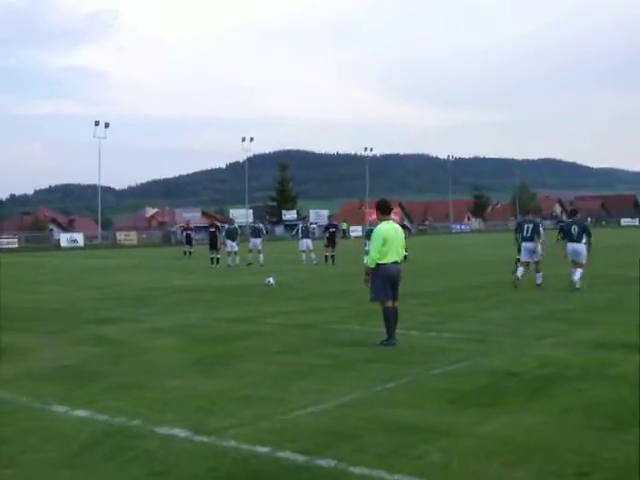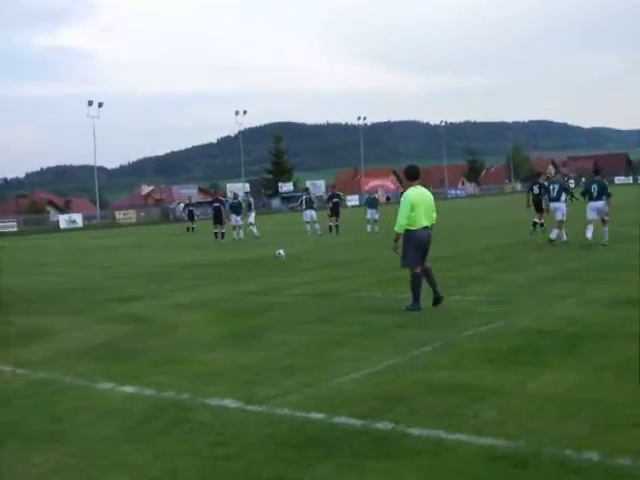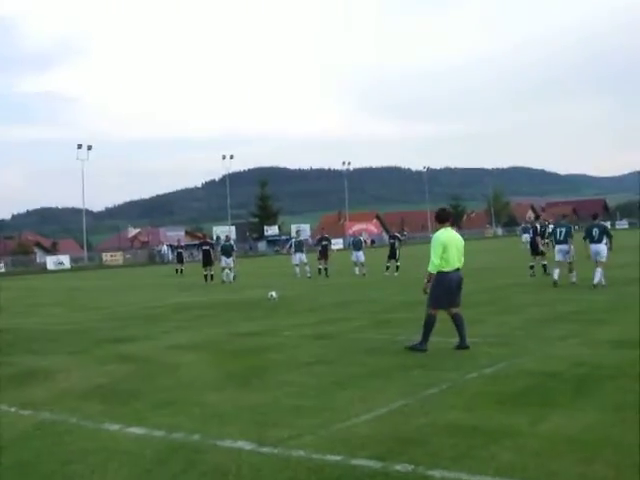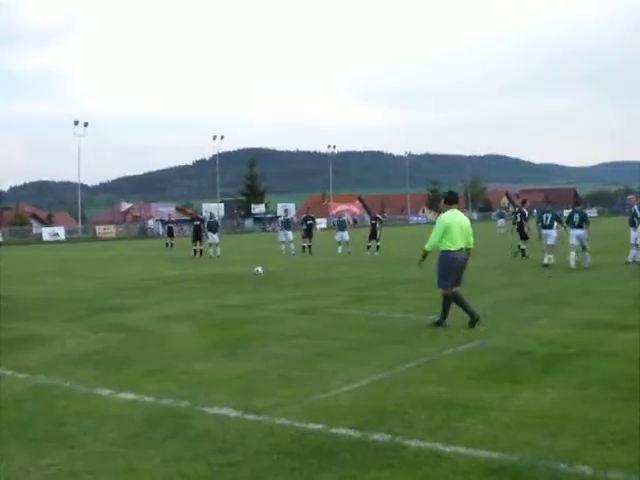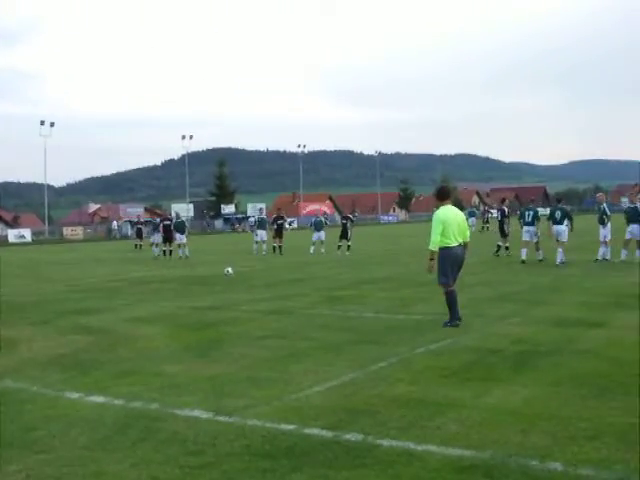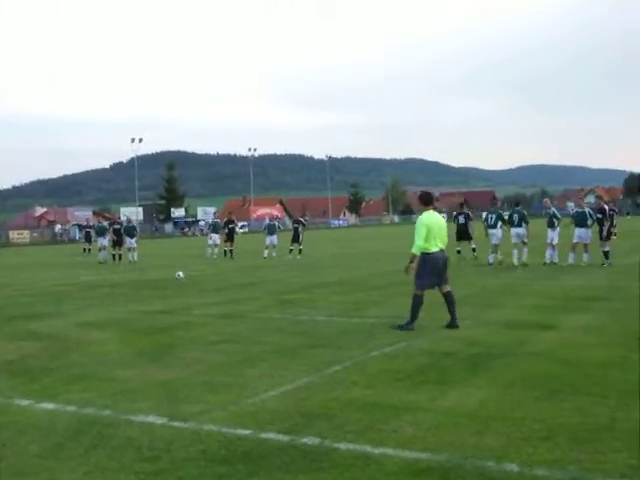
dt=0.5s
person 1, frame 1
left shoulder: (379, 230)
right shoulder: (399, 229)
left elbow: (374, 254)
right elbow: (402, 251)
left wrist: (367, 273)
left hip: (382, 268)
right hip: (396, 267)
left knee: (386, 303)
right knee: (393, 302)
left ankle: (390, 338)
right ankle: (392, 335)
person 1, frame 2
left shoulder: (408, 195)
right shoulder: (428, 194)
left elbow: (402, 221)
right elbow: (433, 216)
left wrist: (396, 240)
left hip: (412, 234)
right hip: (426, 232)
left knee: (415, 268)
right knee: (423, 265)
left ankle: (416, 303)
right ankle: (436, 293)
person 1, frame 3
left shoulder: (438, 237)
right shoulder: (457, 236)
left elbow: (435, 262)
left wrist: (427, 281)
left hip: (443, 276)
right hip: (457, 275)
left knee: (432, 309)
right knee: (453, 309)
left ankle: (423, 343)
right ankle: (463, 341)
person 1, frame 4
left shoulder: (444, 217)
right shoulder: (464, 218)
left elbow: (433, 240)
right elbow: (469, 242)
left wrist: (423, 256)
right wrist: (466, 258)
left hip: (448, 255)
right hip: (460, 255)
left knee: (447, 289)
right knee: (451, 288)
left ankle: (472, 314)
right ankle: (442, 319)
person 1, frame 5
left shoulder: (439, 214)
right shoulder: (459, 213)
left elbow: (435, 240)
right elbow: (466, 236)
left wrist: (431, 259)
right wrist: (464, 252)
left hip: (447, 251)
right hip: (459, 250)
left knee: (447, 286)
right knee: (449, 284)
left ankle: (454, 319)
right ankle: (456, 314)
person 1, frame 6
left shoulder: (423, 219)
right shoulder: (441, 218)
left elbow: (418, 243)
left wrist: (411, 262)
left hip: (429, 257)
right hip: (441, 255)
left knee: (419, 290)
right knee: (444, 287)
left ankle: (410, 323)
right ankle: (453, 320)
